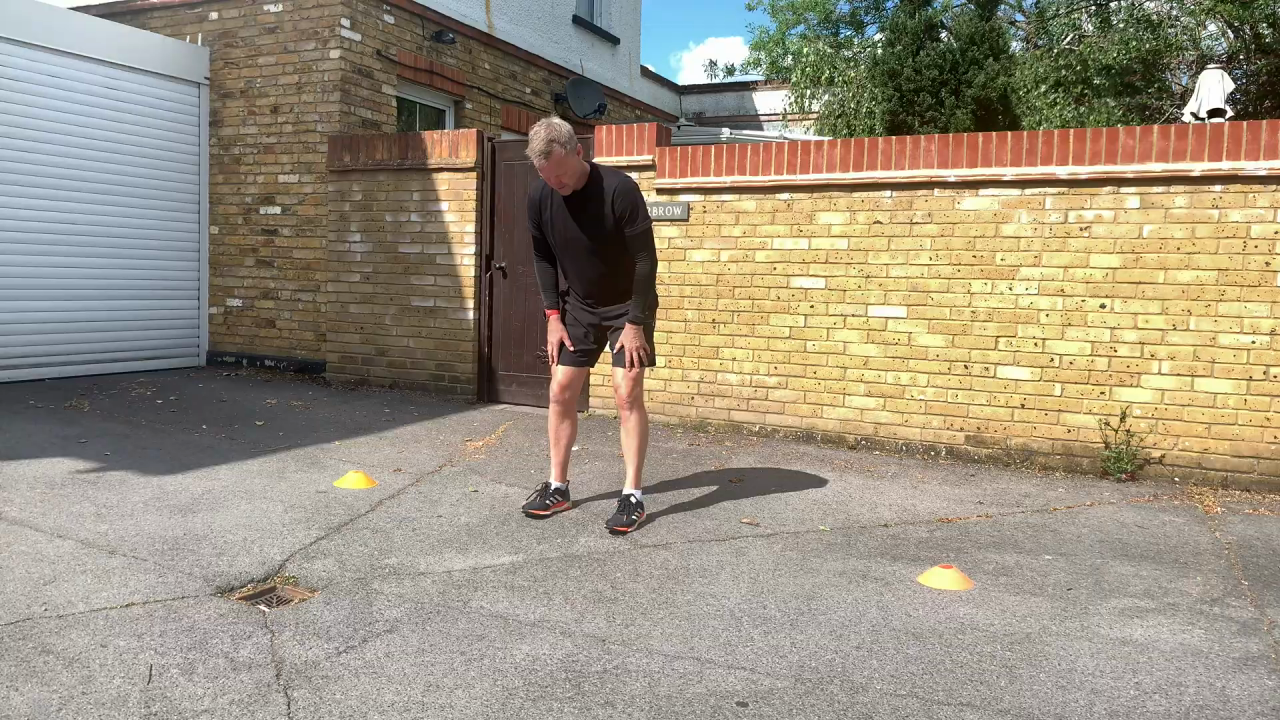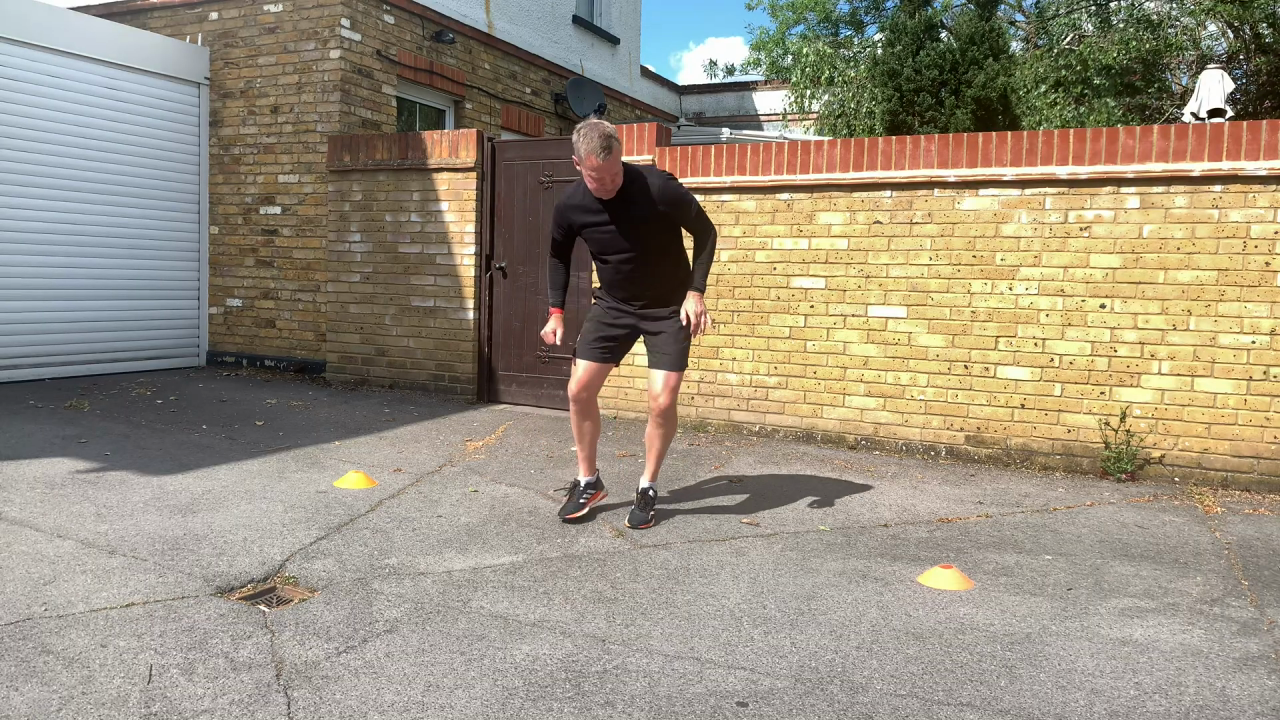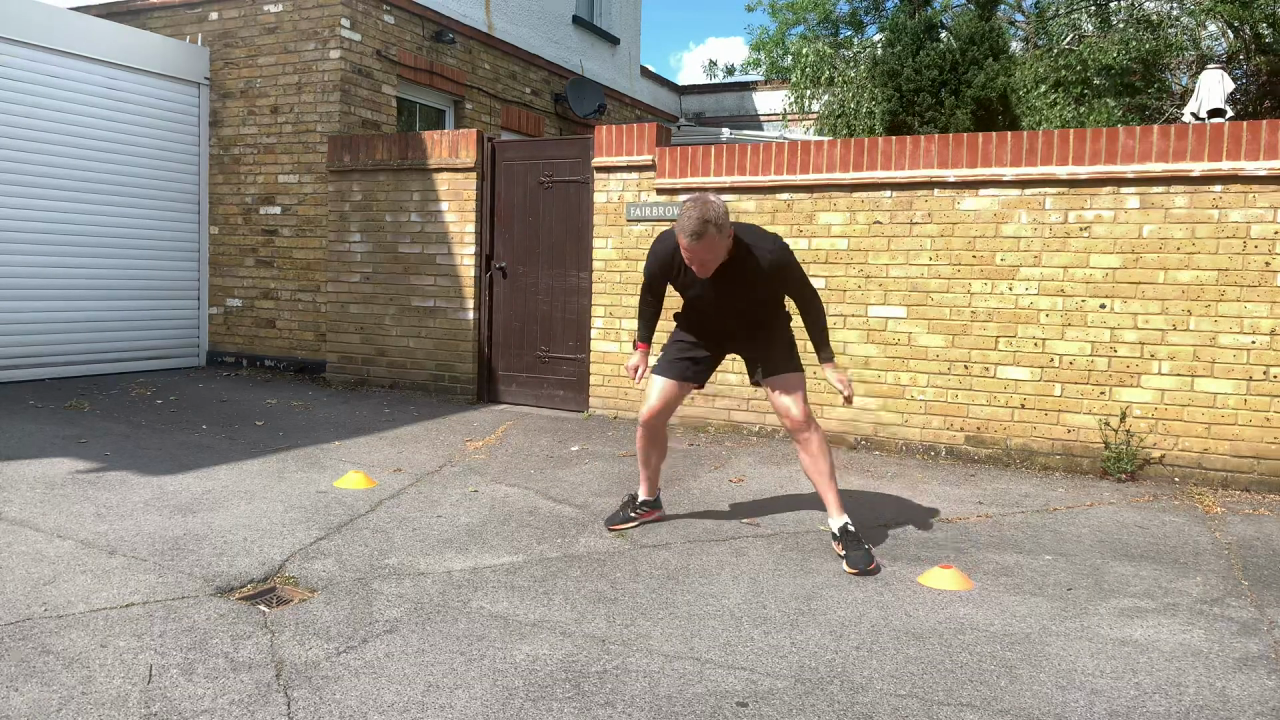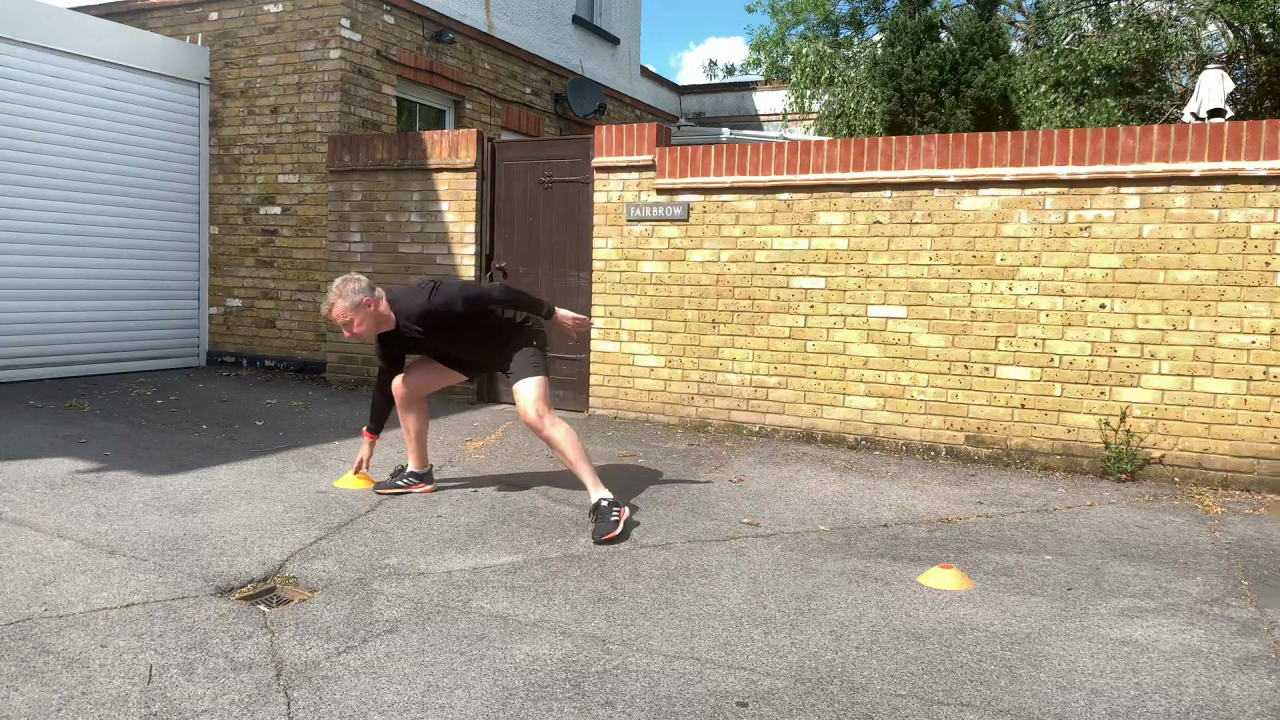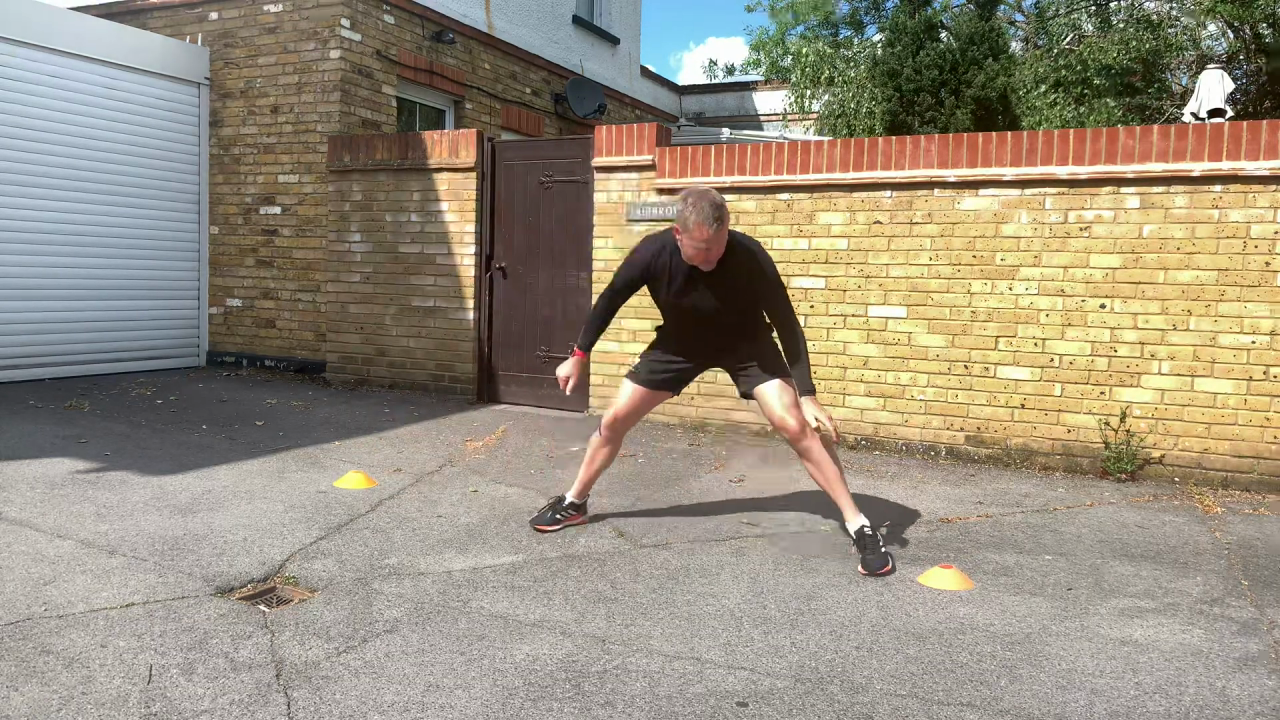
dt=1s
person 1, frame 1
left shoulder: (620, 190)
right shoulder: (539, 198)
left elbow: (646, 260)
right elbow: (543, 258)
left wrist: (635, 323)
right wrist: (553, 315)
left hip: (628, 307)
right hip: (579, 307)
left knee: (627, 394)
right knee: (561, 393)
left ankle: (633, 496)
right ankle: (557, 487)
person 1, frame 2
left shoulder: (658, 187)
right shoulder: (570, 204)
left elbow: (705, 233)
right elbow: (560, 256)
left wrist: (695, 291)
right wrist: (556, 312)
left hip: (669, 306)
right hip: (612, 303)
left knee: (662, 400)
right knee: (579, 390)
left ankle: (647, 488)
right ankle: (588, 481)
person 1, frame 3
left shoulder: (769, 254)
right shoulder: (666, 250)
left elbow: (807, 300)
right elbow: (651, 292)
left wrist: (828, 361)
right wrist: (641, 347)
left hip: (765, 332)
right hip: (700, 332)
left knee: (798, 418)
right knee: (651, 413)
left ankle: (840, 525)
right ankle: (646, 499)
person 1, frame 4
left shoulder: (424, 303)
right shoulder: (388, 337)
left elbow: (493, 291)
right elbow: (385, 381)
left wrist: (553, 315)
right wrist: (369, 438)
left hip: (517, 339)
right hip: (472, 348)
left knee: (536, 415)
right knee: (403, 388)
left ankle: (603, 501)
right ankle: (418, 472)
person 1, frame 5
left shoulder: (748, 255)
right shoulder: (652, 255)
left elbow: (786, 325)
right elbow: (609, 301)
left wrist: (805, 395)
right wrist: (577, 357)
left hip: (746, 343)
right hip: (679, 344)
left knee: (794, 427)
right knee: (615, 419)
left ankle: (857, 526)
right ankle: (573, 502)
